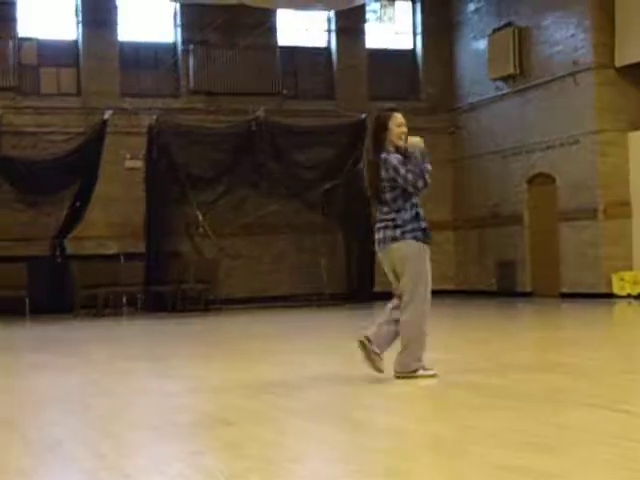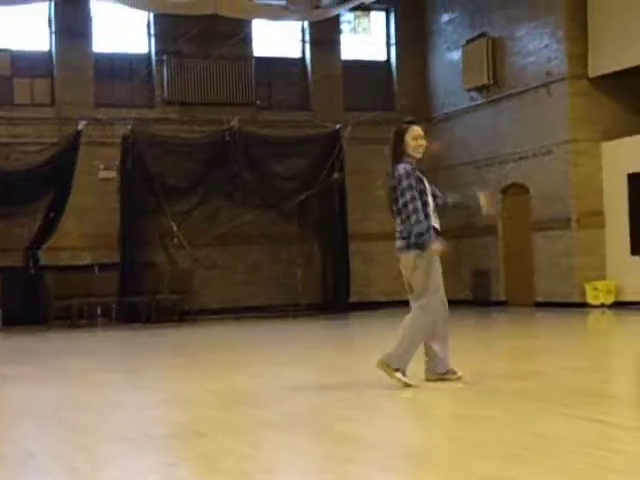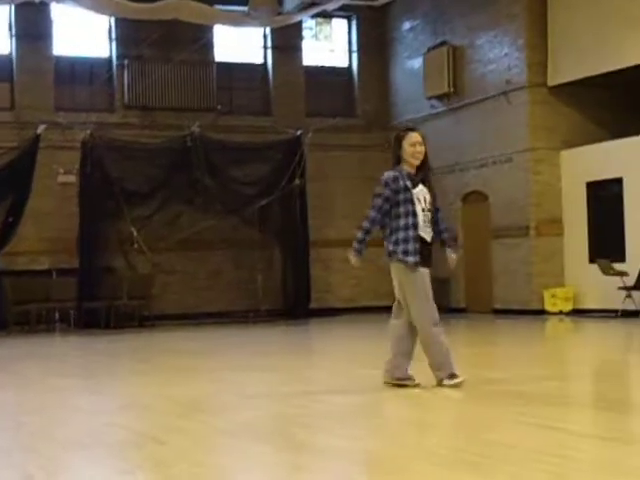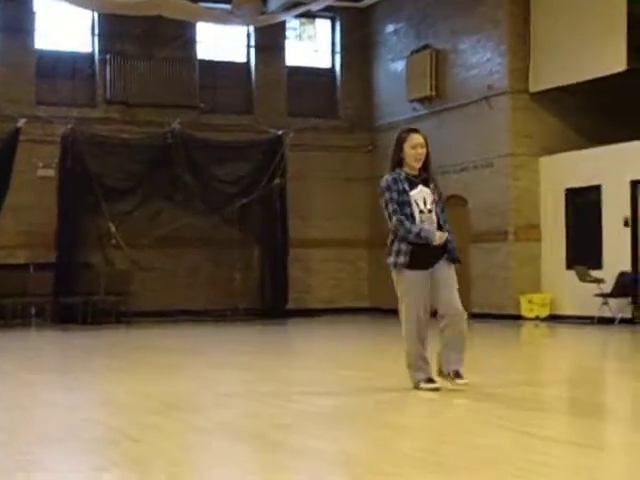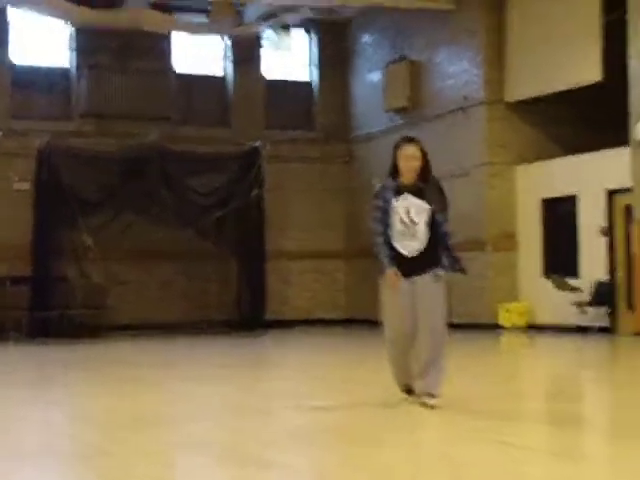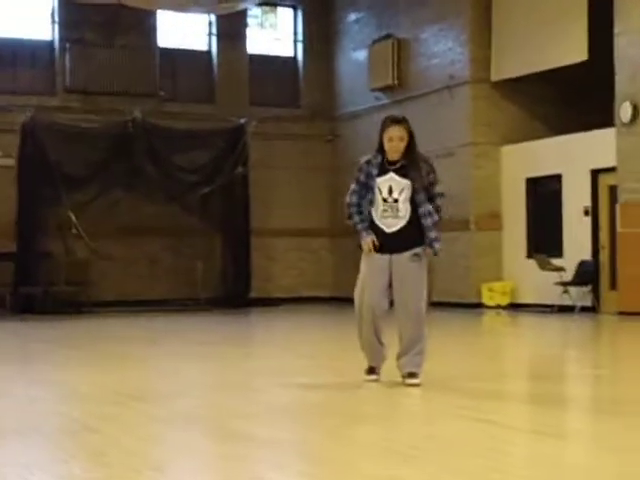
dt=0.4s
person 1, frame 1
left shoulder: (381, 161)
right shoulder: (392, 160)
right elbow: (420, 182)
left wrist: (411, 152)
right wrist: (418, 151)
left hip: (387, 239)
right hip: (407, 237)
left knee: (404, 299)
right knee: (416, 302)
left ankle: (375, 339)
right ankle: (409, 363)
person 1, frame 2
left shoulder: (413, 172)
right shoulder: (404, 171)
left elbow: (437, 200)
right elbow: (411, 210)
left wrist: (472, 199)
right wrist: (430, 240)
left hip: (421, 248)
right hip: (418, 247)
left knee: (438, 309)
right knee: (426, 308)
left ankle: (438, 366)
right ankle: (395, 360)
person 1, frame 3
left shoulder: (423, 180)
right shoulder: (392, 179)
left elbow: (435, 216)
right elbow: (374, 216)
left wrist: (449, 245)
right wrist: (357, 249)
left hip: (421, 256)
right hip: (405, 257)
left knee: (405, 317)
right knee: (426, 316)
left ankle: (397, 372)
right ankle: (444, 370)
person 1, frame 4
left shoulder: (429, 181)
right shoulder: (391, 182)
left elbow: (441, 218)
right elbow: (397, 221)
left wrist: (452, 250)
right wrist: (428, 236)
left hip: (439, 258)
right hip: (409, 260)
left knee: (454, 312)
right knee: (415, 320)
left ankle: (450, 365)
right ankle: (420, 373)
person 1, frame 5
left shoulder: (433, 190)
right shoulder: (384, 191)
left elbow: (442, 228)
right elbow: (379, 232)
left wrist: (452, 261)
right wrist: (387, 265)
left hip: (429, 268)
right hip: (397, 269)
left knee: (431, 330)
right knee: (399, 330)
left ankle: (428, 387)
right ankle: (405, 379)
person 1, frame 6
left shoulder: (420, 167)
right shoulder: (368, 166)
left elbow: (434, 201)
right elbow: (353, 201)
left wrist: (430, 236)
right wrist: (364, 232)
left hip: (410, 248)
right hip: (376, 247)
left knee: (411, 309)
right knee: (367, 306)
left ankle: (410, 366)
right ankle: (374, 360)
